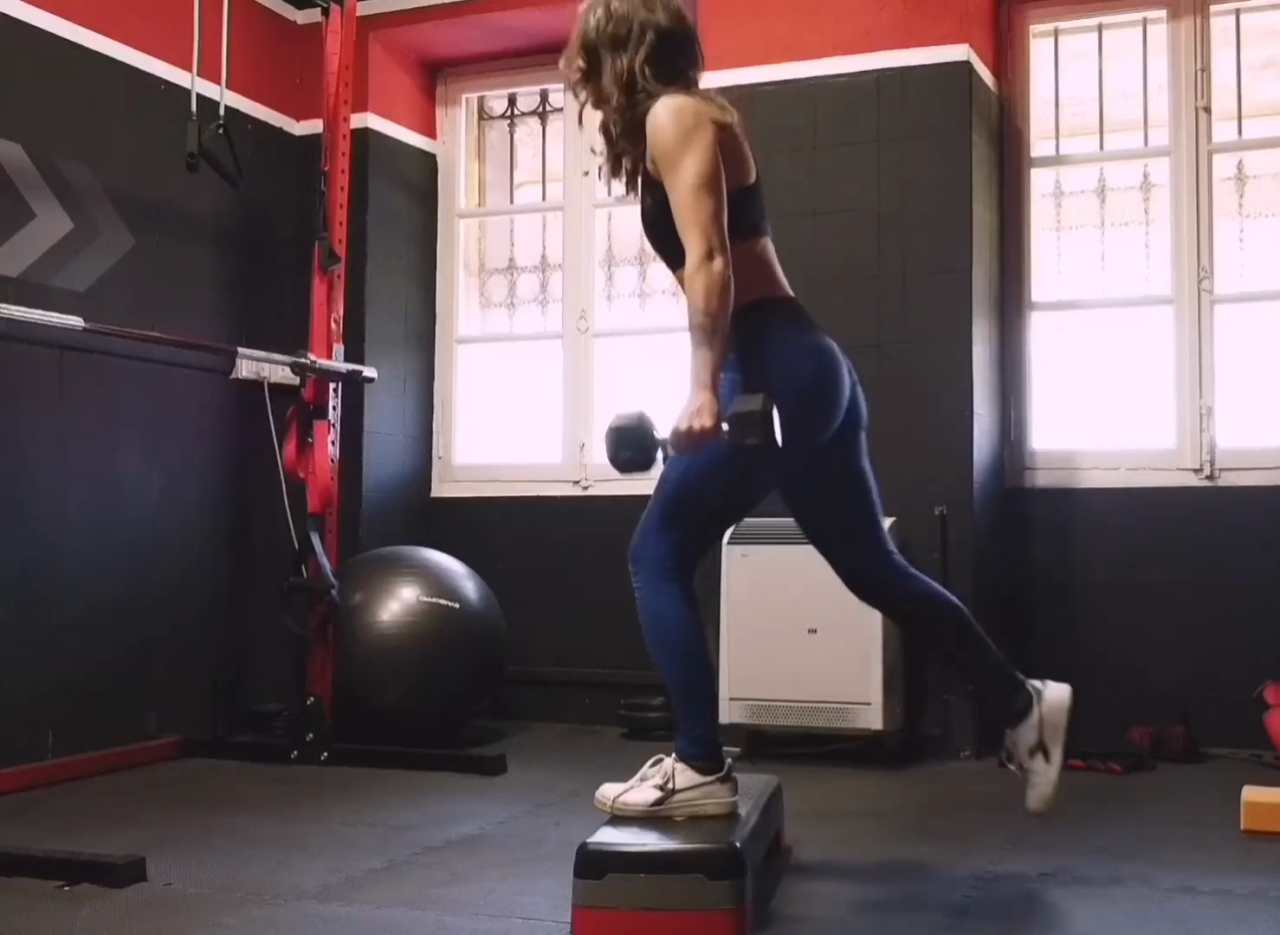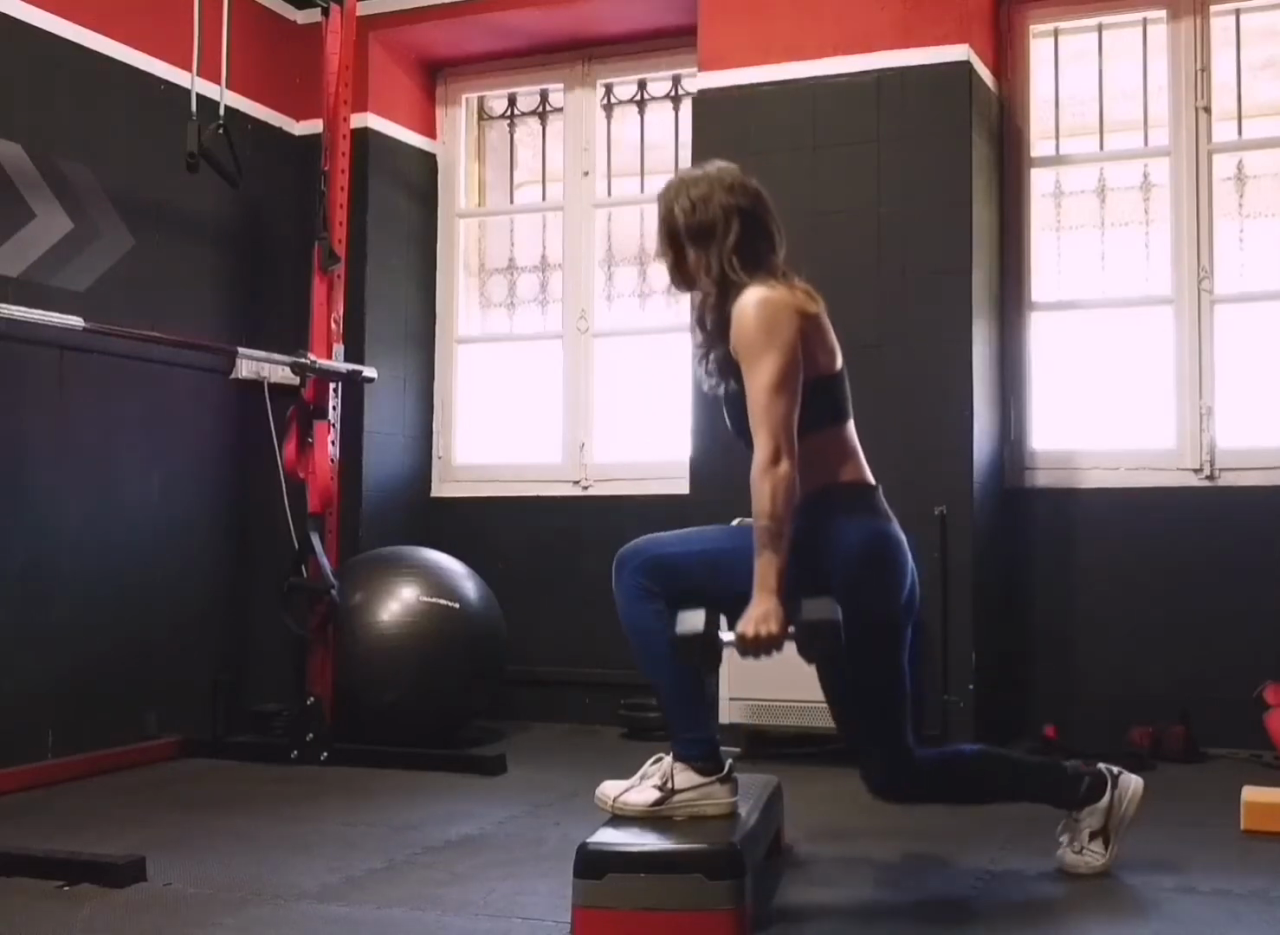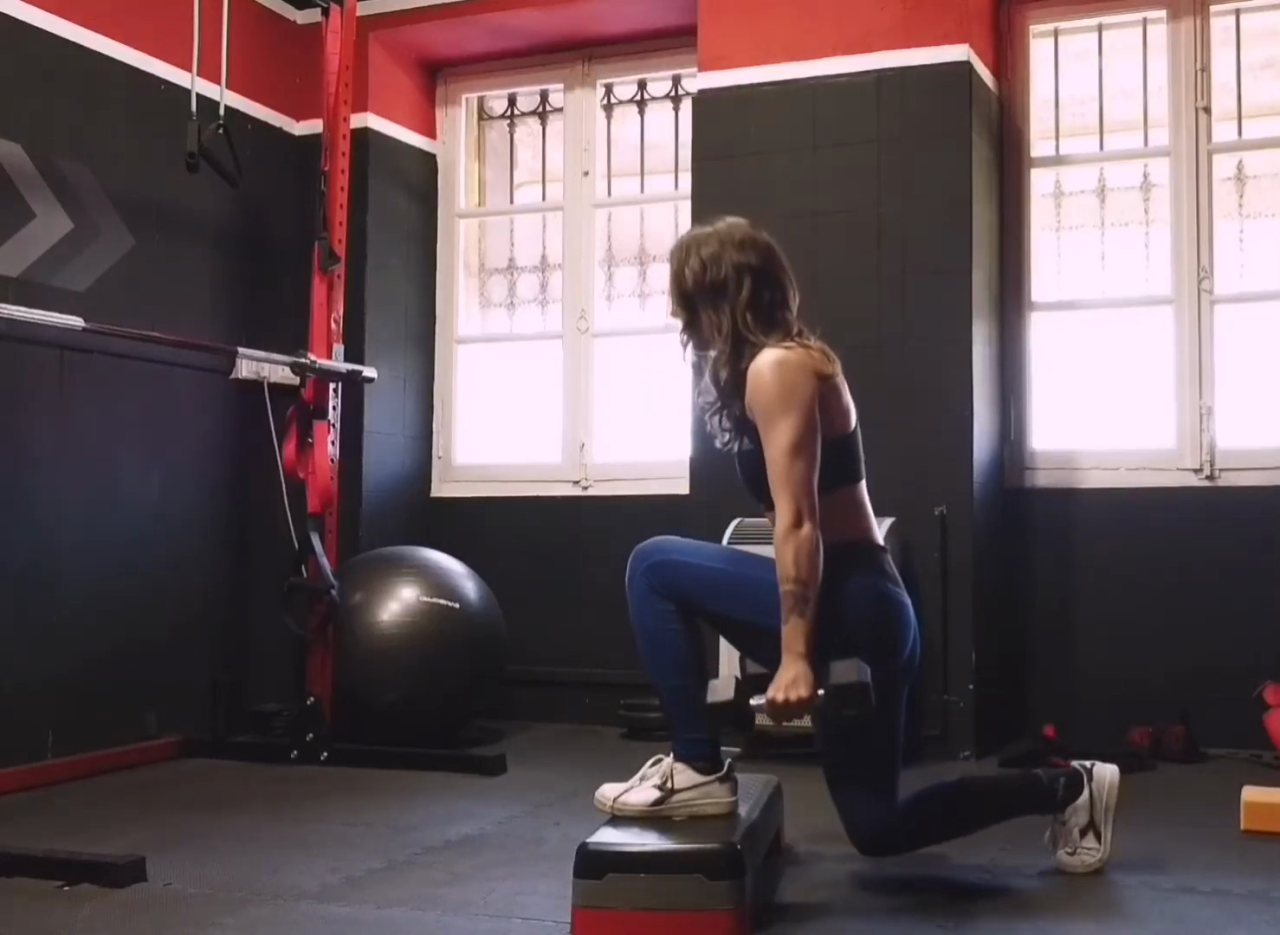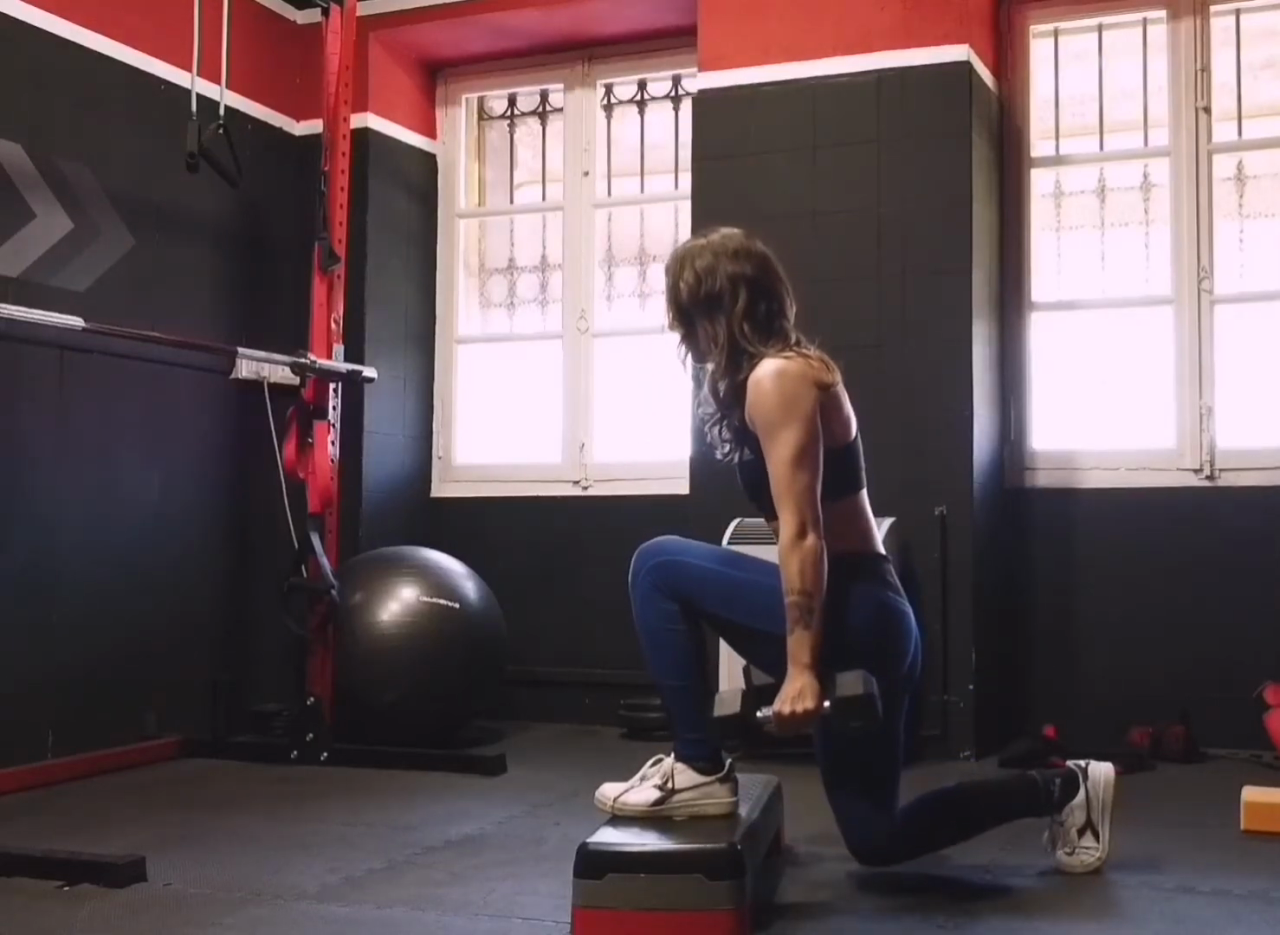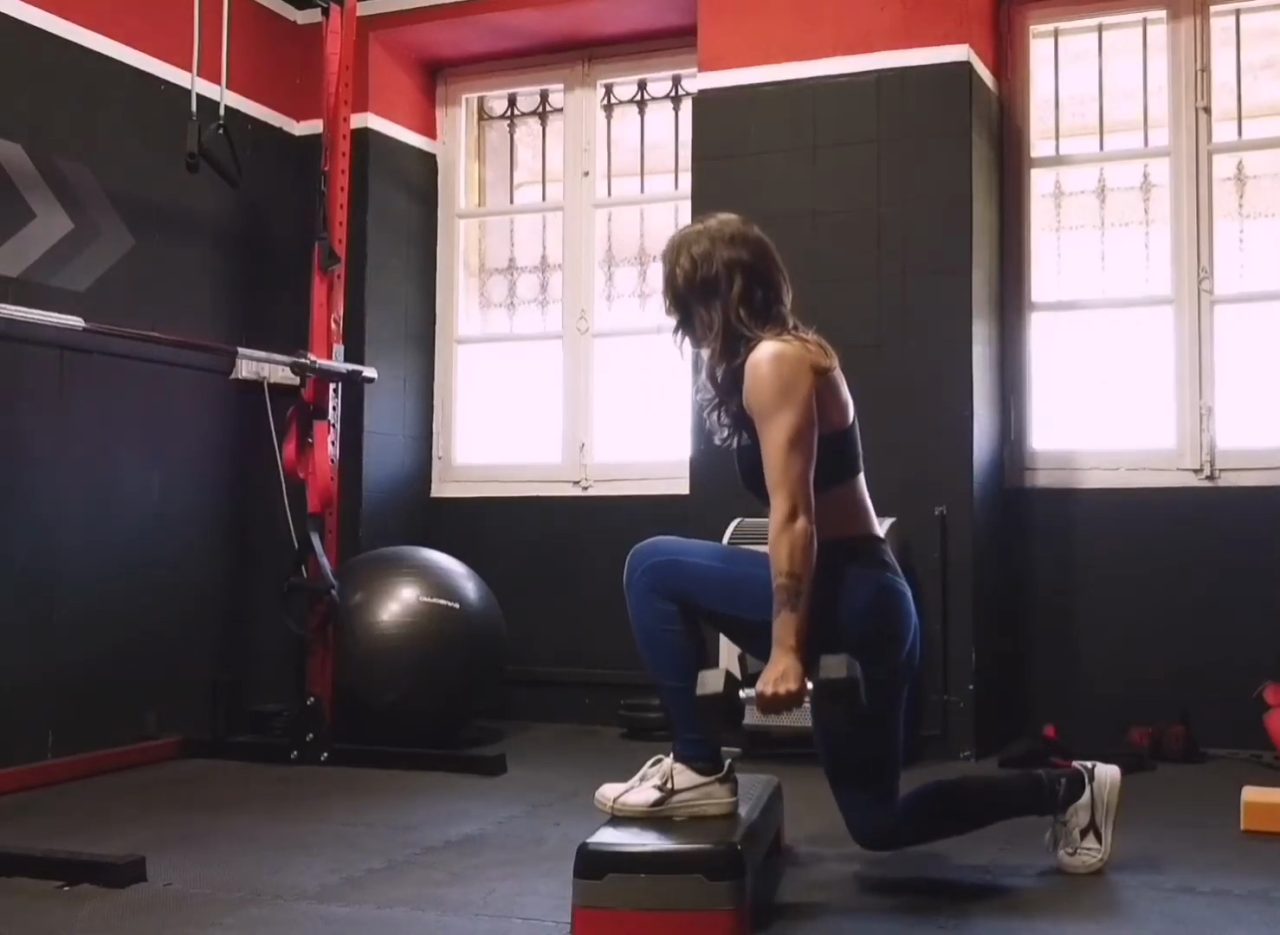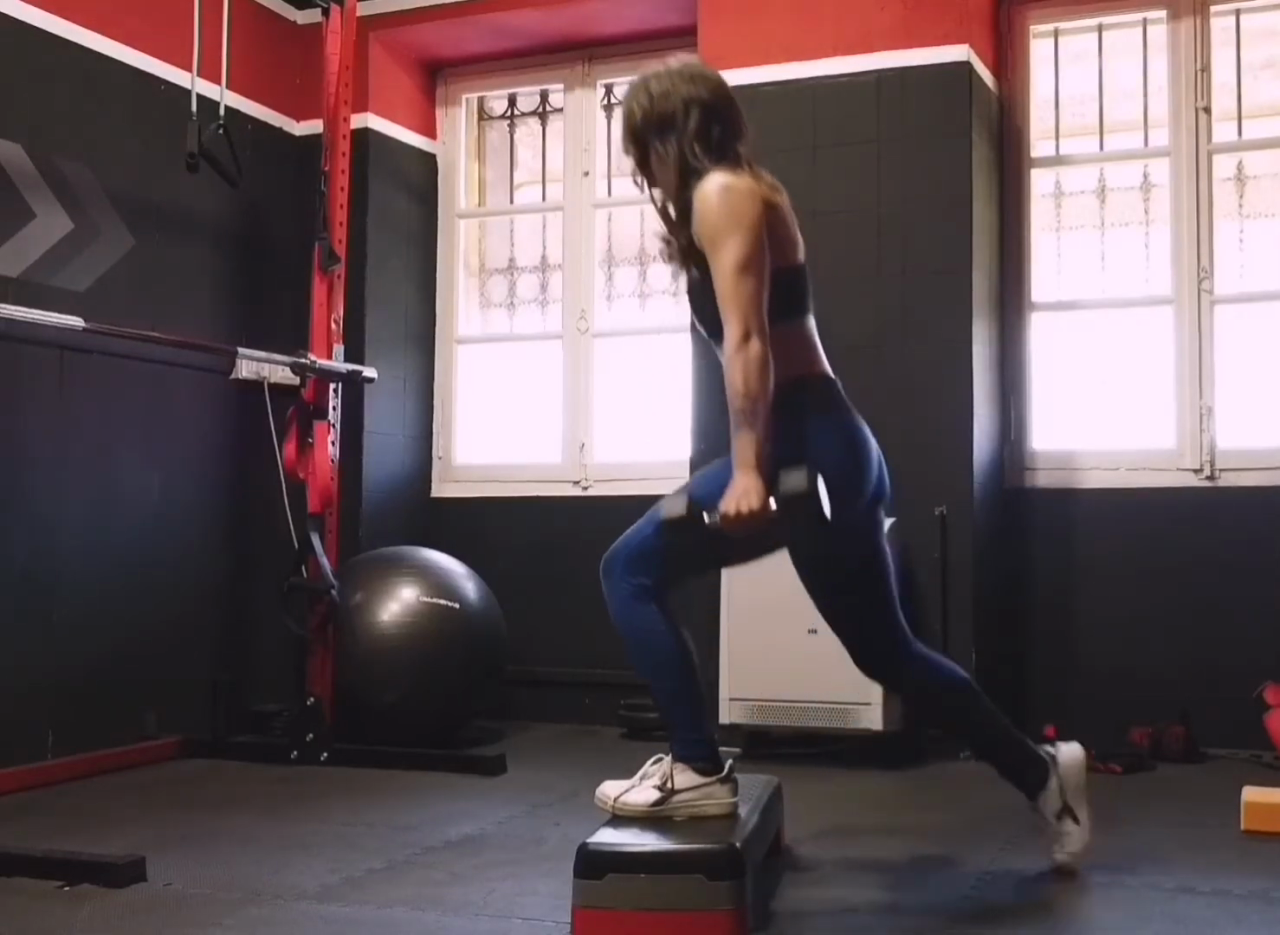
dt=0.4s
person 1, frame 1
left shoulder: (672, 114)
right shoulder: (688, 118)
left elbow: (708, 262)
left wrist: (704, 388)
right wrist: (716, 380)
left hip: (773, 366)
right hip: (805, 367)
left knee: (660, 554)
right knee: (870, 567)
left ankle: (699, 770)
right ankle: (1022, 706)
person 1, frame 2
left shoulder: (759, 305)
right shoulder: (775, 300)
left elbow: (776, 462)
left wrist: (765, 591)
right wrist: (774, 580)
left hip: (841, 546)
right hip: (856, 543)
left knee: (642, 573)
right knee: (894, 770)
left ankle: (697, 772)
right ankle: (1089, 789)
person 1, frame 3
left shoulder: (776, 367)
right shoulder: (792, 358)
left elbow: (798, 524)
left wrist: (795, 655)
left hip: (847, 603)
right hip: (859, 600)
left knee: (655, 569)
right knee: (880, 826)
left ankle: (697, 771)
right ankle: (1068, 788)
person 1, frame 4
left shoulder: (775, 378)
right shoulder: (788, 368)
left elbow: (802, 534)
left wrist: (801, 668)
left hip: (850, 613)
right hip: (861, 609)
left knee: (659, 568)
right knee: (878, 837)
left ankle: (697, 772)
right ankle: (1063, 789)
person 1, frame 5
left shoulder: (773, 361)
right shoulder: (787, 353)
left elbow: (793, 519)
left wrist: (784, 651)
right wrist: (791, 637)
left hip: (849, 599)
right hip: (859, 595)
left knee: (655, 569)
right knee: (880, 822)
left ankle: (697, 771)
right ankle: (1070, 787)
person 1, frame 6
left shoulder: (720, 194)
right shoulder: (743, 193)
left elbow: (746, 345)
left wrist: (747, 471)
right wrist: (754, 461)
left hip: (805, 446)
right hip: (827, 444)
left knee: (632, 572)
right knee: (888, 652)
left ankle: (697, 773)
right ankle: (1042, 770)
